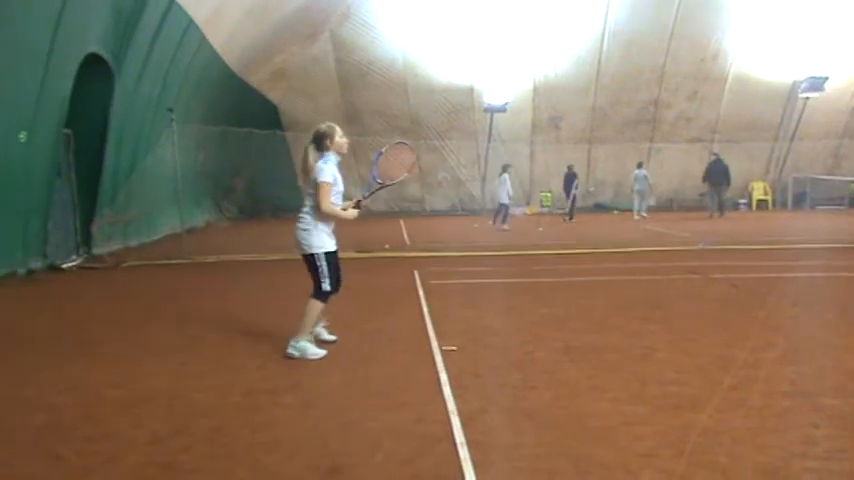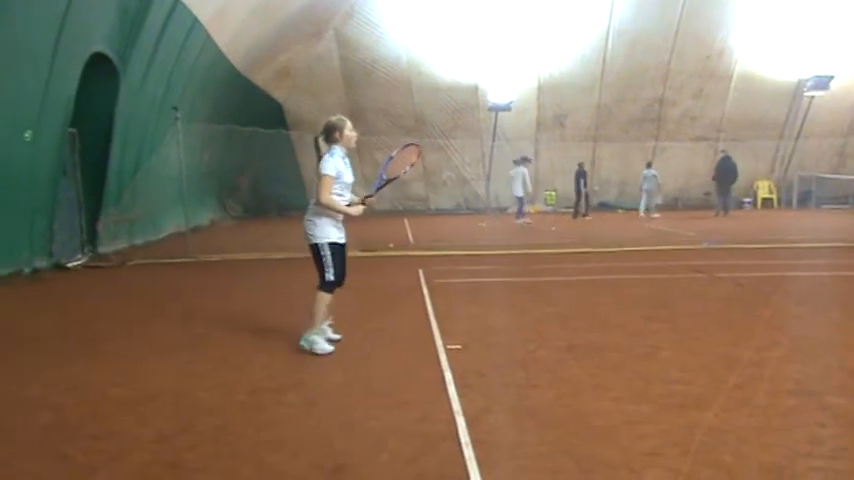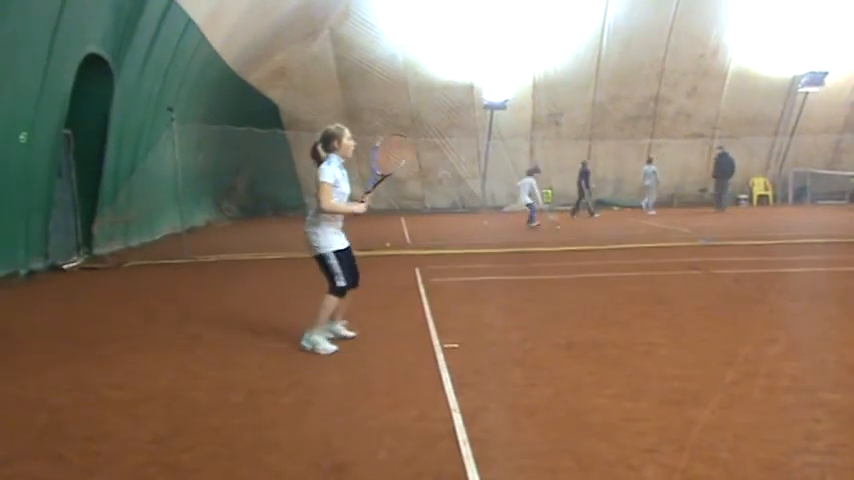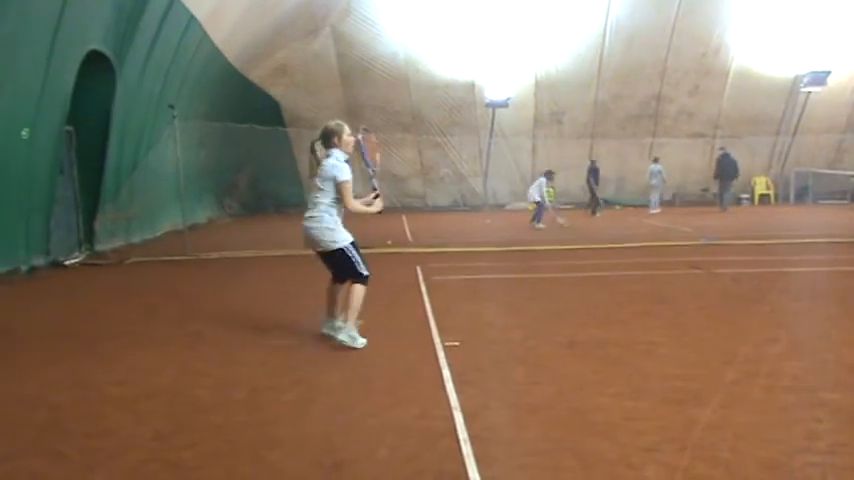
dt=0.2s
person 1, frame 1
left shoulder: (330, 166)
right shoulder: (326, 167)
right elbow: (324, 207)
left wrist: (346, 206)
right wrist: (348, 215)
left hip: (324, 234)
right hip: (314, 234)
left knee: (332, 285)
right knee: (324, 288)
left ankle: (315, 327)
right ankle: (299, 342)
person 1, frame 2
left shoulder: (343, 160)
right shoulder: (331, 160)
right elbow: (323, 198)
left wrist: (356, 200)
right wrist: (351, 211)
left hip: (334, 226)
right hip: (321, 226)
left knee: (337, 278)
right knee: (329, 280)
left ankle: (323, 325)
right ankle: (311, 335)
person 1, frame 3
left shoulder: (339, 168)
right shoulder: (328, 169)
right elbow: (325, 205)
left wrist: (357, 204)
right wrist: (354, 209)
left hip: (334, 234)
right hip: (323, 234)
left knee: (351, 280)
right knee: (340, 284)
left ankle: (334, 324)
right ankle: (313, 335)
person 1, frame 4
left shoulder: (328, 164)
right shoulder: (340, 166)
right elbow: (349, 206)
left wrist: (366, 200)
right wrist: (373, 208)
left hip: (315, 227)
right hip: (327, 229)
left knee: (341, 275)
right knee: (361, 276)
left ankle: (333, 323)
right ankle: (348, 330)
